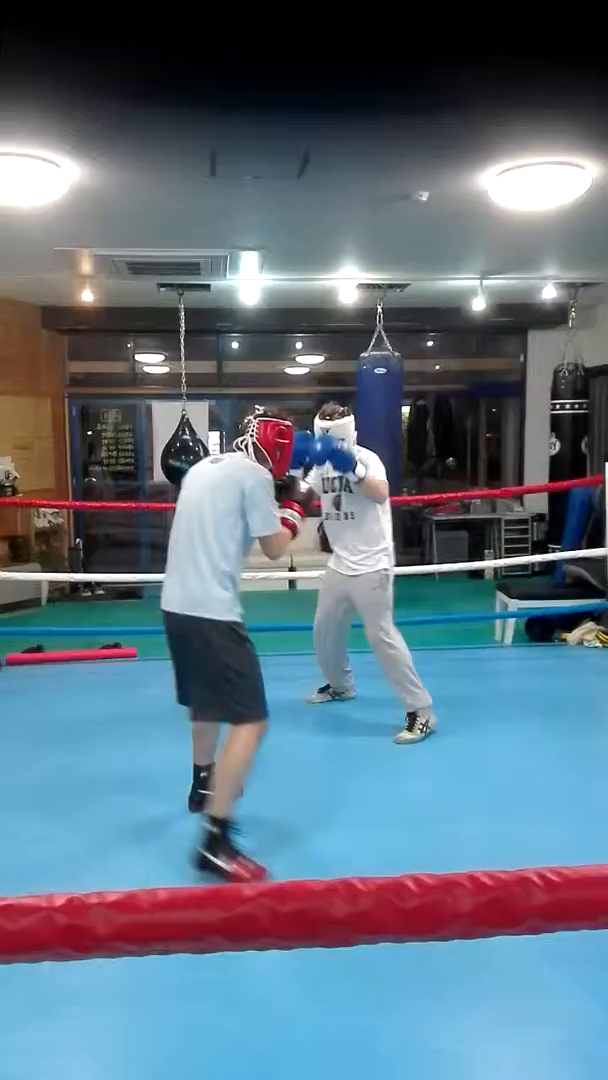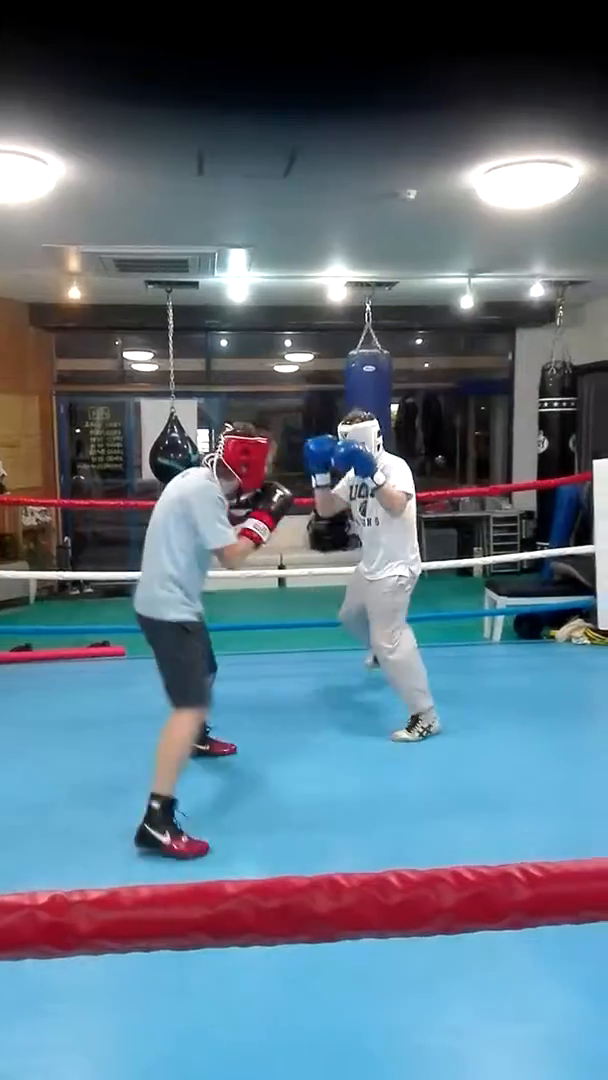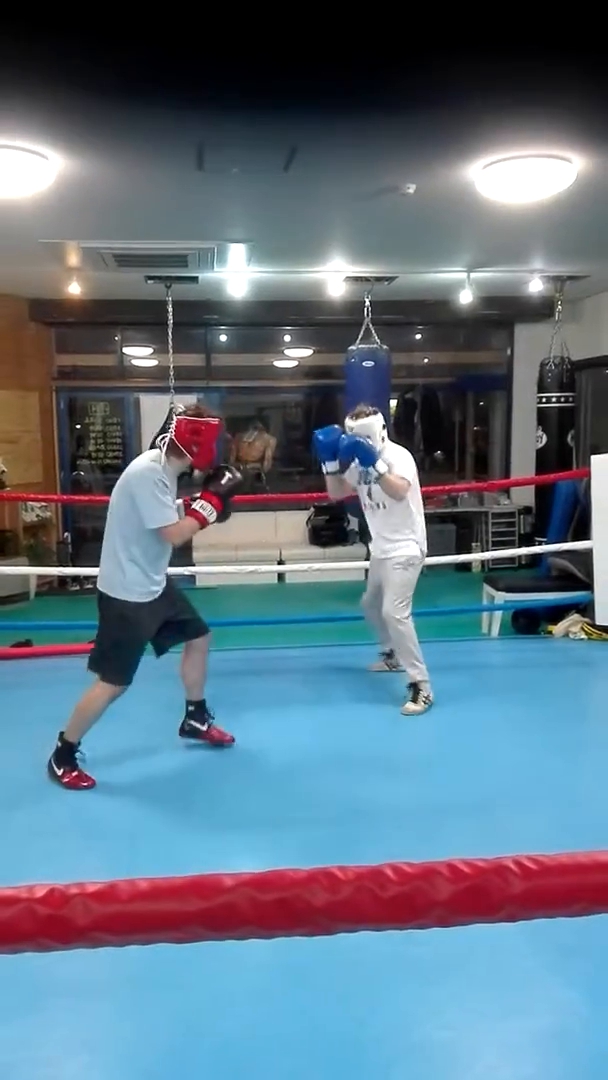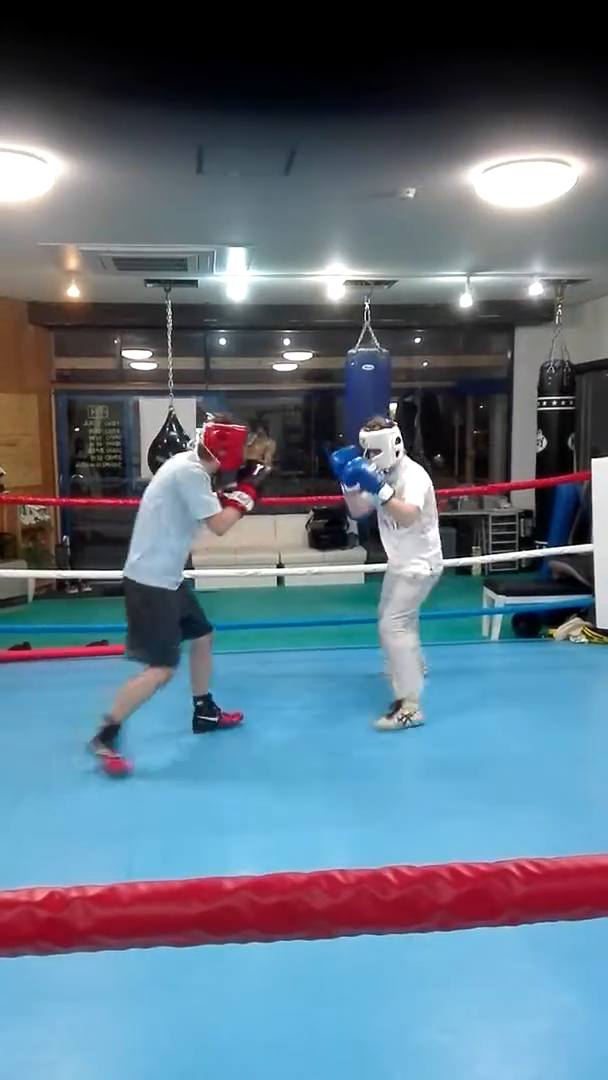
dt=0.4s
person 1, frame 1
left shoulder: (201, 469)
right shoulder: (254, 476)
right elbow: (275, 548)
right wrist: (292, 507)
left hip: (176, 604)
right hip: (211, 610)
left knee: (206, 697)
right knee: (250, 722)
left ankle: (204, 785)
right ankle: (216, 841)
person 1, frame 2
left shoulder: (196, 479)
right shoulder: (203, 490)
right elbow: (231, 556)
left wrist: (248, 510)
right wrist: (264, 515)
left hip: (176, 604)
right hip: (168, 611)
left knee: (204, 671)
right knee: (189, 707)
left ankle: (199, 738)
right ankle: (158, 817)
person 1, frame 3
left shoulder: (163, 467)
right shoulder: (148, 472)
left elbow: (170, 518)
right elbow: (173, 535)
left wrist: (208, 497)
right wrist: (212, 500)
left hip: (154, 583)
right hip: (127, 592)
left knee: (198, 638)
right knee: (112, 682)
left ankle: (196, 719)
right ankle: (62, 756)
person 1, frame 4
left shoulder: (189, 466)
right shoulder: (188, 471)
left elbow: (212, 509)
right elbow: (220, 525)
left wrist: (236, 488)
right wrist: (248, 490)
left hip: (167, 576)
right hip: (151, 580)
left knee: (202, 639)
right knee: (161, 668)
left ankle: (205, 712)
right ankle: (107, 734)
person 2, frame 1
left shoulder: (366, 459)
right shoulder: (323, 464)
left elbow: (381, 494)
left wrist: (351, 468)
right wrist: (296, 468)
left hip: (372, 566)
right hip: (340, 565)
left knee: (382, 638)
right knee: (325, 629)
left ankle: (421, 711)
right ankle: (339, 684)
person 2, frame 2
left shoulder: (394, 467)
right shoulder: (353, 471)
left elbow: (399, 507)
right elbow: (326, 510)
left wrist: (373, 474)
right wrist: (320, 473)
left hip: (395, 570)
right hip: (369, 567)
left knee: (390, 640)
right knee: (351, 618)
left ankle: (423, 714)
right ankle: (384, 653)
person 2, frame 3
left shoulder: (397, 456)
right shoulder: (360, 459)
left elbow: (400, 492)
right elbow: (336, 493)
left wrist: (374, 465)
right wrist: (330, 460)
left hip: (405, 550)
right hip: (381, 549)
left knee: (395, 613)
right knee: (371, 606)
left ankle: (420, 686)
right ankle: (394, 654)
person 2, frame 4
left shoulder: (412, 475)
right shoulder: (386, 474)
left elbow: (407, 517)
right elbow: (358, 511)
left wrist: (378, 488)
right wrist: (351, 481)
left hip: (419, 565)
right hip: (403, 563)
left knee: (393, 625)
right knee: (399, 612)
left ankle: (407, 705)
right ankle: (412, 665)
